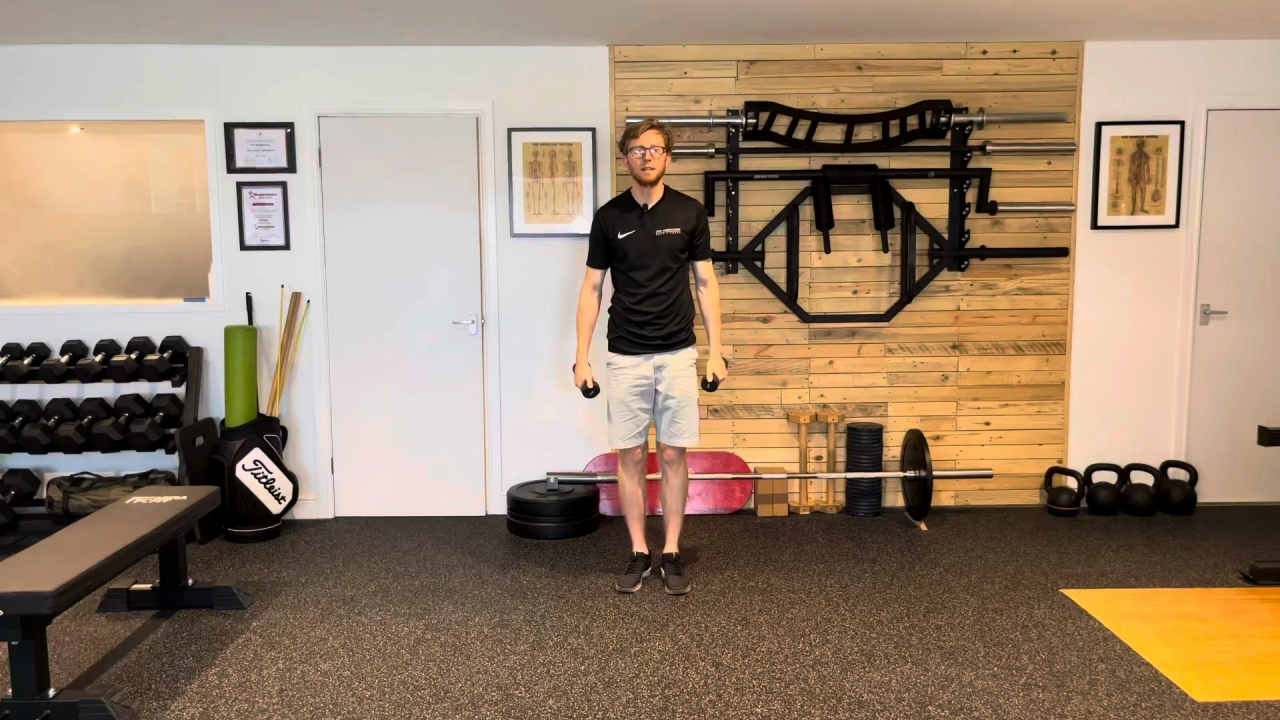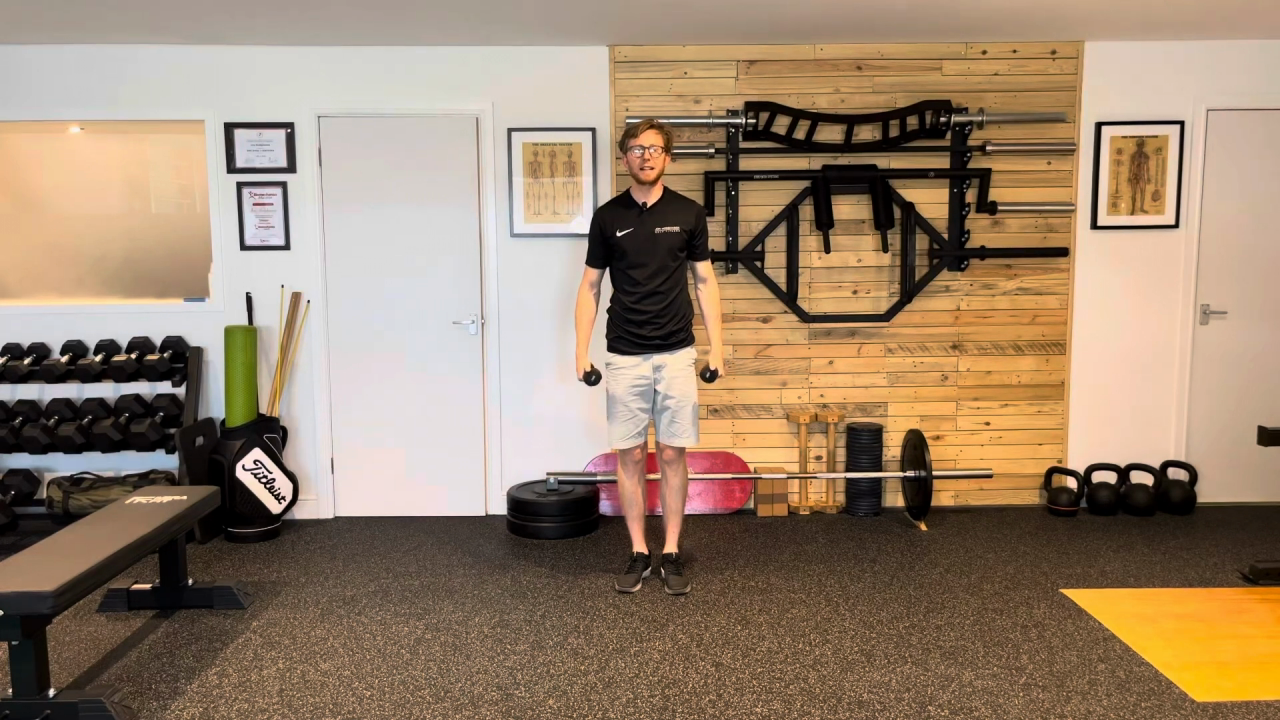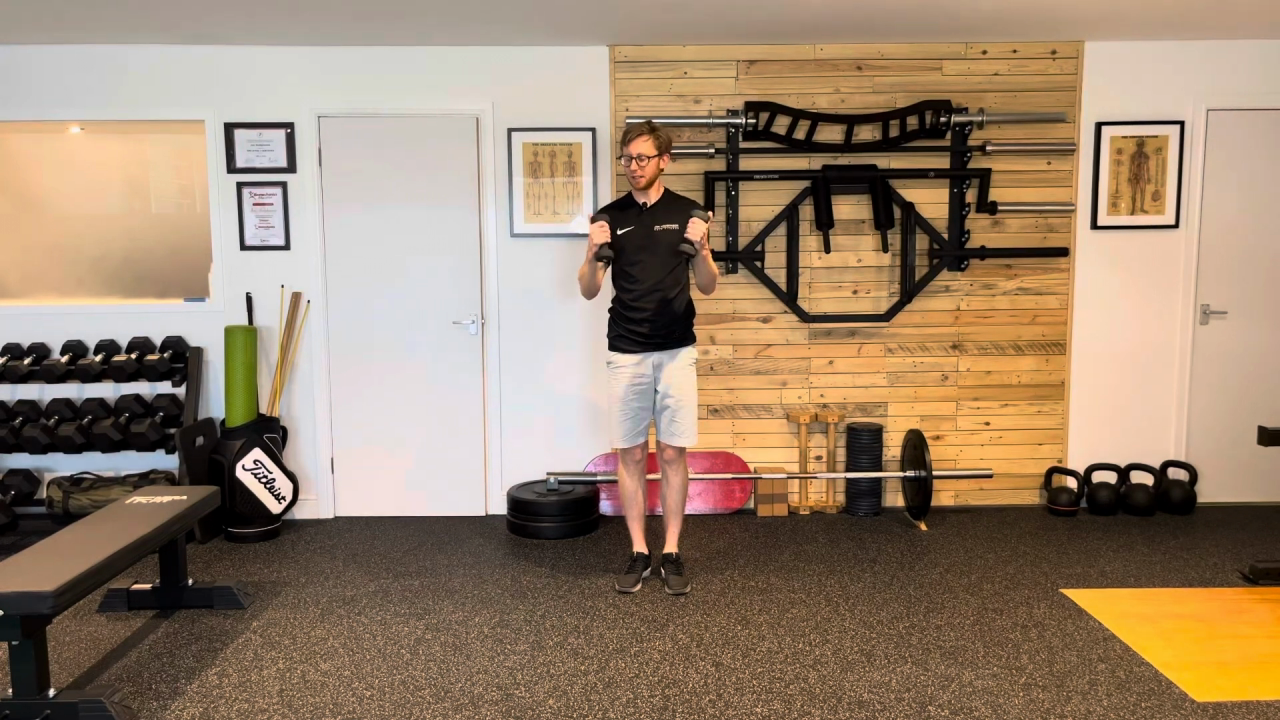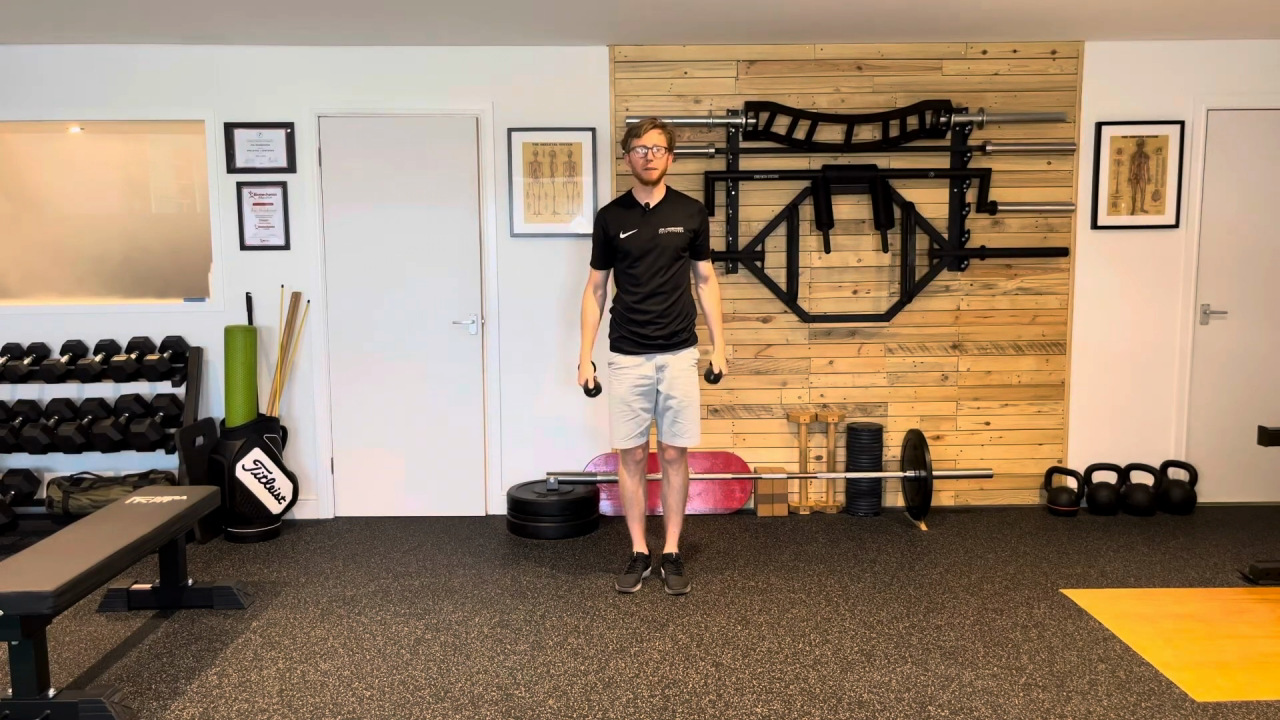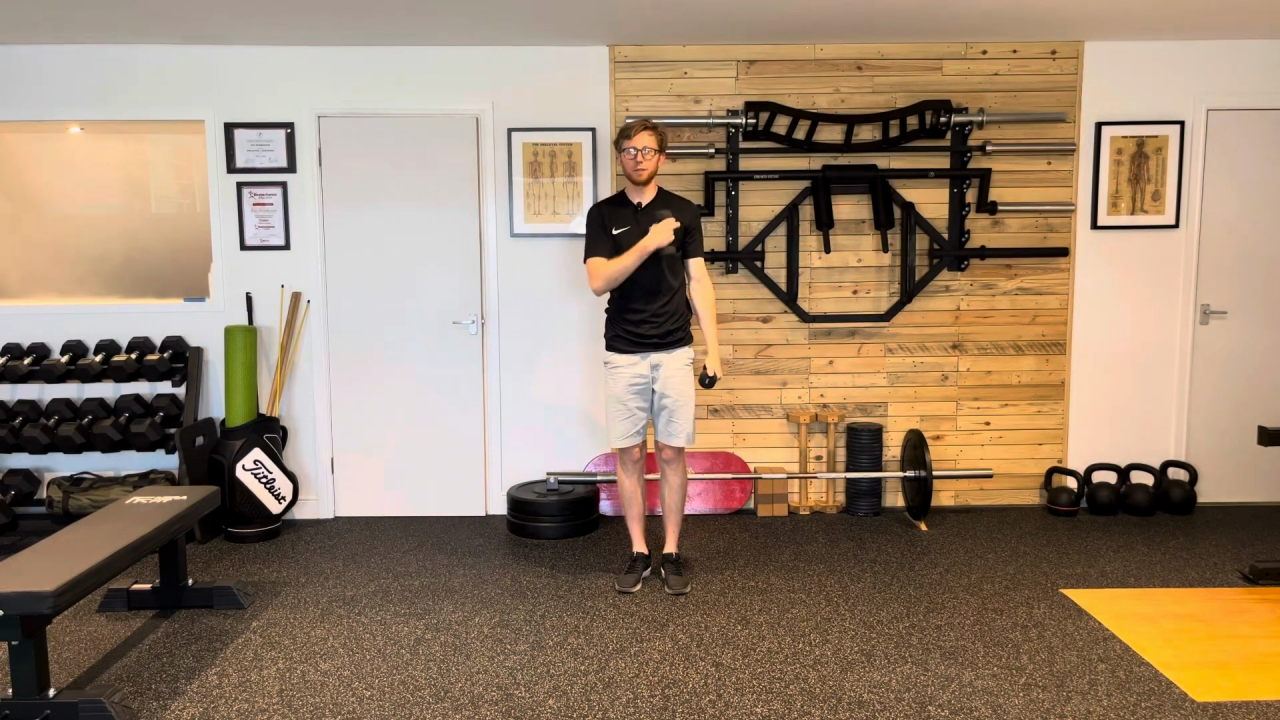
dt=1s
person 1, frame 1
left shoulder: (690, 212)
right shoulder: (609, 216)
left elbow: (705, 283)
right elbow: (592, 288)
left wrist: (716, 350)
right wrist: (581, 356)
left hip: (677, 354)
right hip: (625, 356)
left knee: (673, 454)
right knee: (630, 455)
left ankle: (671, 553)
right ankle: (638, 553)
person 1, frame 2
left shoulder: (688, 213)
right shoulder: (607, 216)
left elbow: (705, 282)
right elbow: (590, 287)
left wrist: (716, 346)
right wrist: (581, 349)
left hip: (676, 354)
right hip: (624, 356)
left knee: (672, 454)
right knee: (630, 455)
left ankle: (671, 553)
right ankle: (638, 552)
person 1, frame 3
left shoulder: (687, 210)
right shoulder: (611, 215)
left elbow: (708, 285)
right elbow: (588, 290)
left wrist: (701, 247)
right wrist: (594, 251)
left hip: (676, 351)
right hip: (626, 353)
left knee: (673, 453)
right knee: (631, 454)
left ankle: (672, 552)
right ankle: (639, 552)
person 1, frame 4
left shoulder: (691, 212)
right shoulder: (610, 216)
left elbow: (705, 279)
right elbow: (596, 287)
left wrist: (718, 344)
right wrist: (585, 354)
left hip: (679, 353)
right hip: (627, 355)
left knee: (674, 454)
right knee: (631, 455)
left ankle: (671, 553)
right ankle: (639, 552)
person 1, frame 5
left shoulder: (683, 211)
right shoulder: (603, 214)
left elbow: (698, 281)
right elbow: (597, 280)
left wrist: (713, 347)
right wrist: (648, 242)
left hip: (674, 351)
right hip: (623, 354)
left knee: (672, 452)
right knee: (629, 454)
left ankle: (671, 553)
right ankle: (638, 553)
